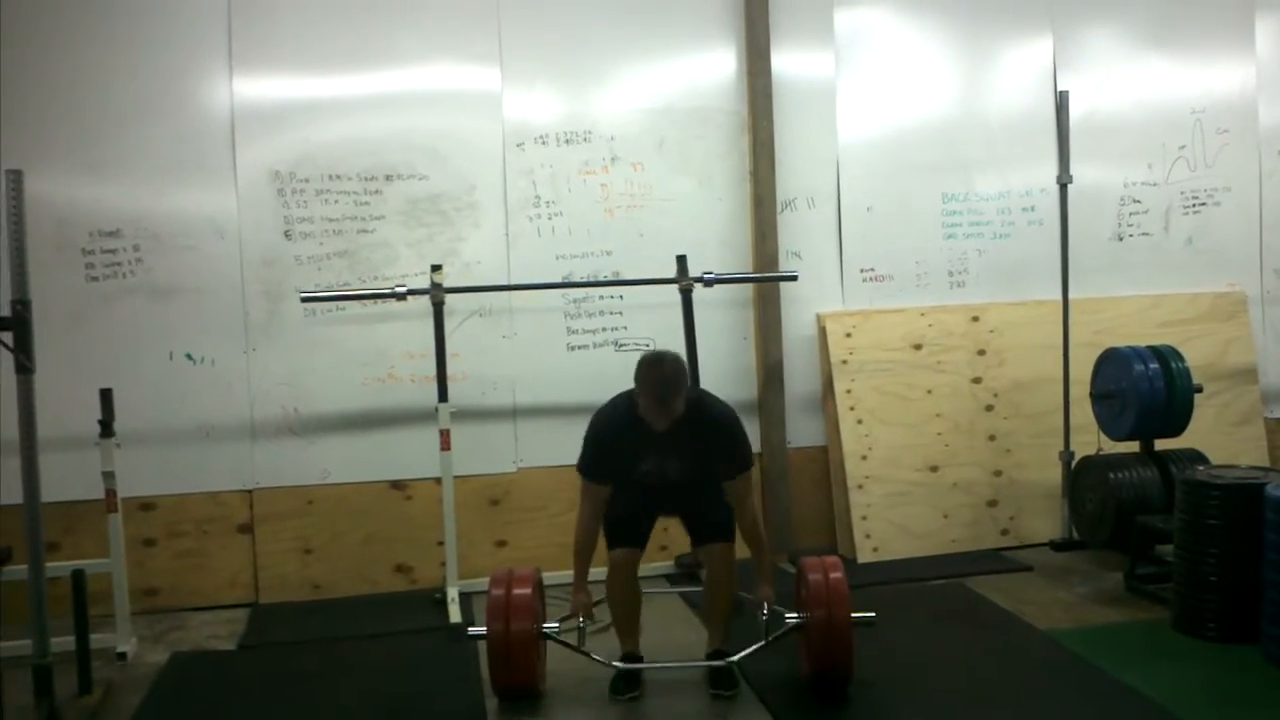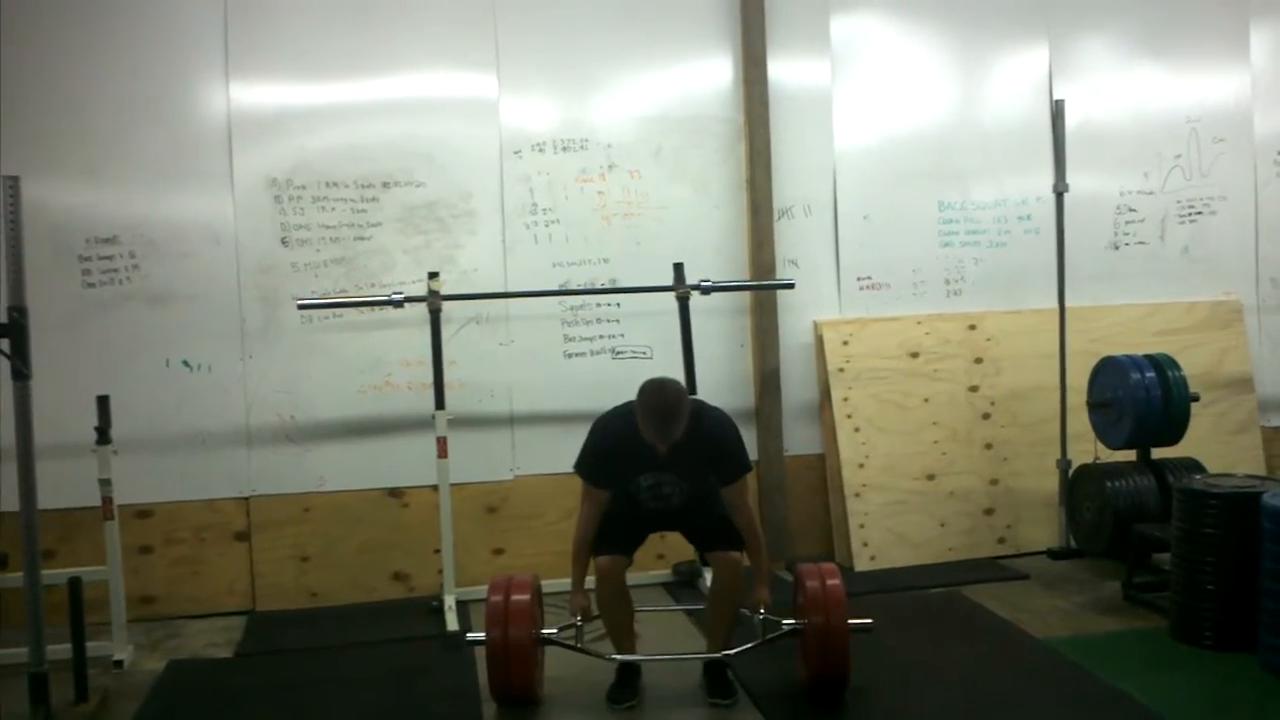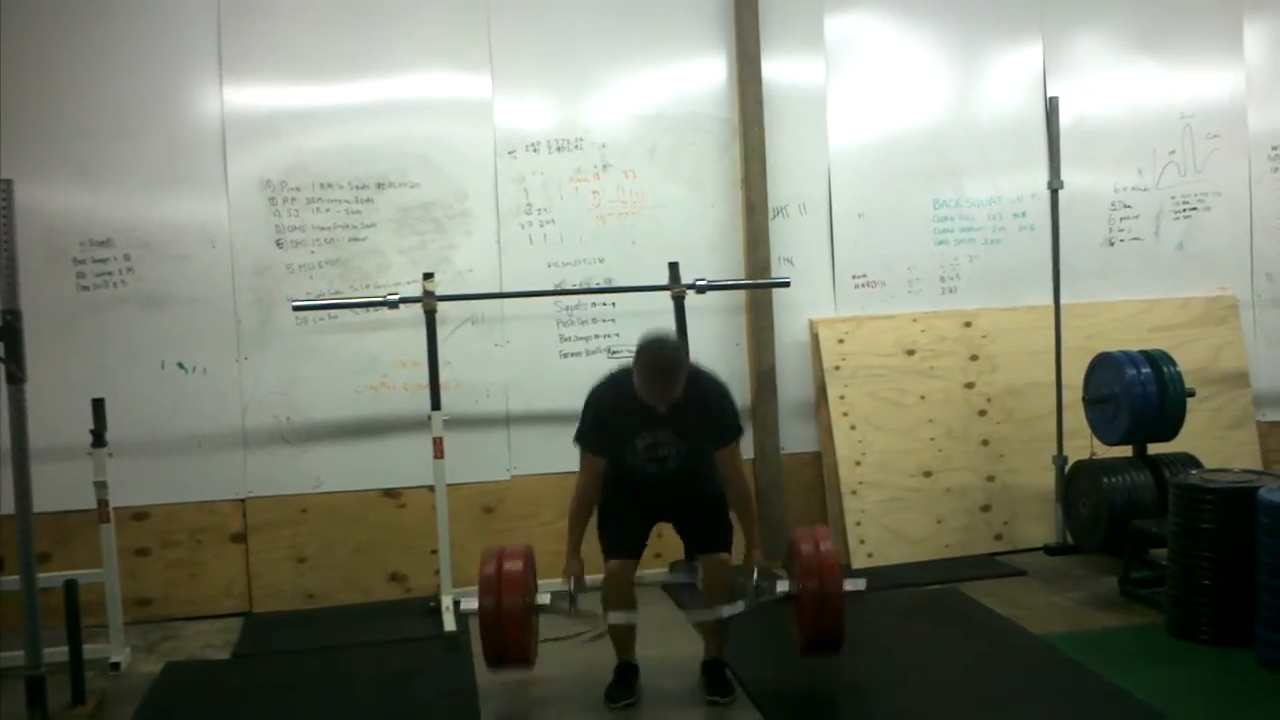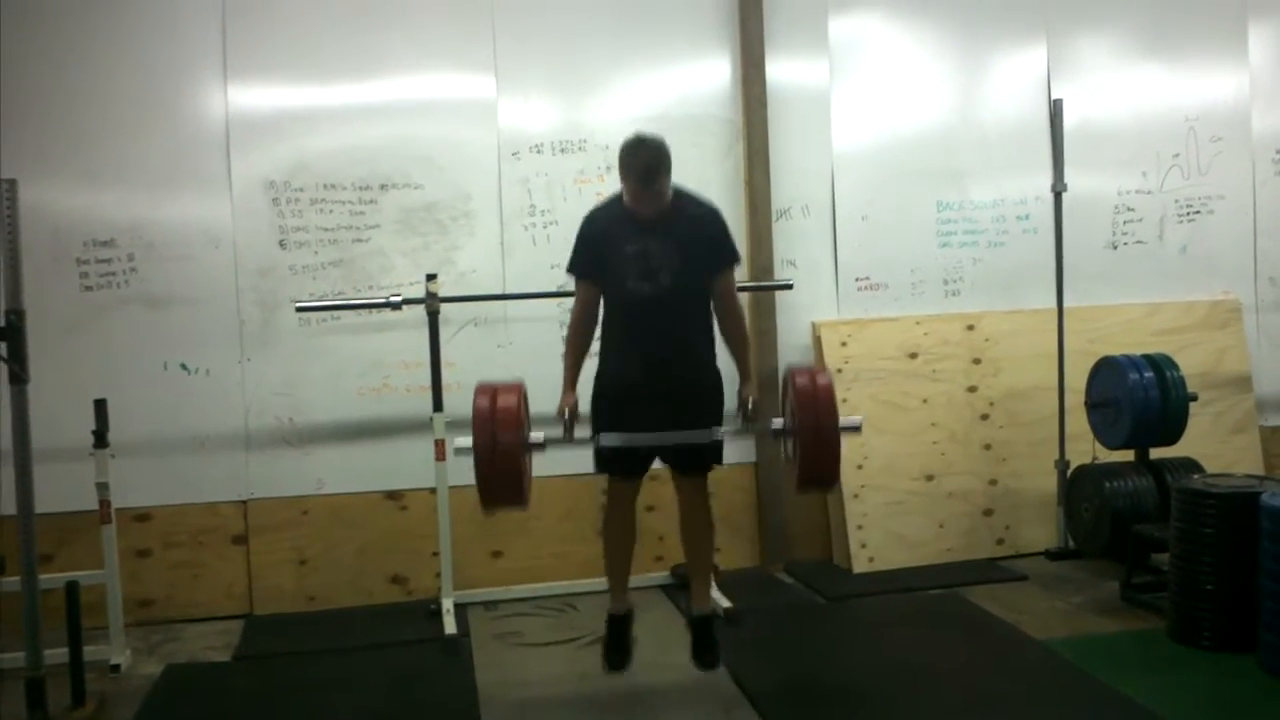
dt=0.5s
person 1, frame 1
left shoulder: (718, 419)
right shoulder: (608, 423)
left elbow: (743, 501)
right elbow: (591, 506)
left wrist: (764, 577)
right wrist: (580, 585)
left hip: (700, 483)
right hip: (633, 488)
left knee: (722, 558)
right knee: (620, 562)
left ankle: (717, 656)
right ankle: (630, 660)
person 1, frame 2
left shoulder: (717, 428)
right shoulder: (609, 432)
left elbow: (739, 506)
right elbow: (591, 508)
left wrist: (761, 580)
right wrist: (577, 587)
left hip: (698, 500)
right hip: (630, 504)
left knee: (731, 561)
right knee: (607, 566)
left ankle: (715, 664)
right ankle: (628, 666)
person 1, frame 3
left shoulder: (711, 395)
right shoulder: (605, 400)
left elbow: (733, 473)
right elbow: (590, 480)
left wrist: (754, 545)
right wrist: (572, 556)
left hip: (695, 490)
right hip: (628, 494)
left knee: (721, 566)
right knee: (617, 572)
left ankle: (713, 664)
right ankle: (626, 666)
person 1, frame 4
left shoulder: (703, 219)
right shoulder: (600, 224)
left elbow: (726, 301)
right elbow: (585, 308)
left wrist: (746, 377)
right wrist: (569, 384)
left hip: (693, 376)
right hip: (622, 379)
left knee: (693, 487)
right knee: (621, 489)
left ankle: (702, 610)
right ankle: (618, 611)
